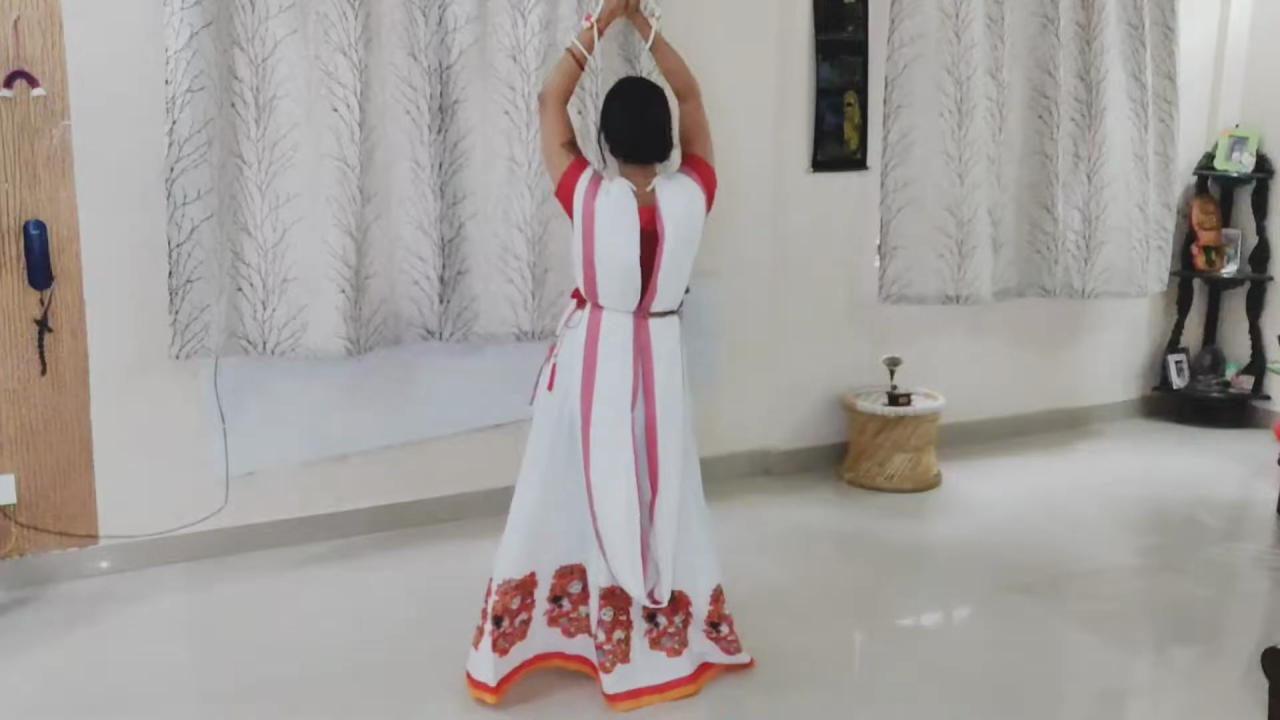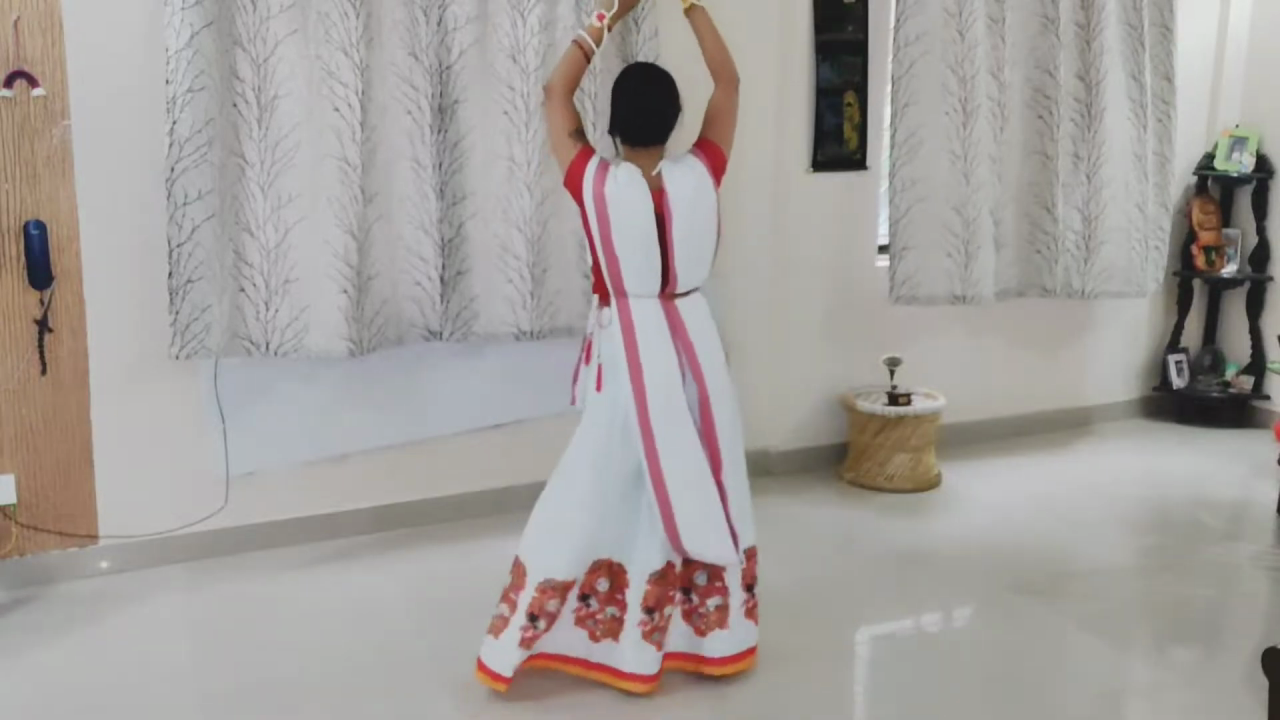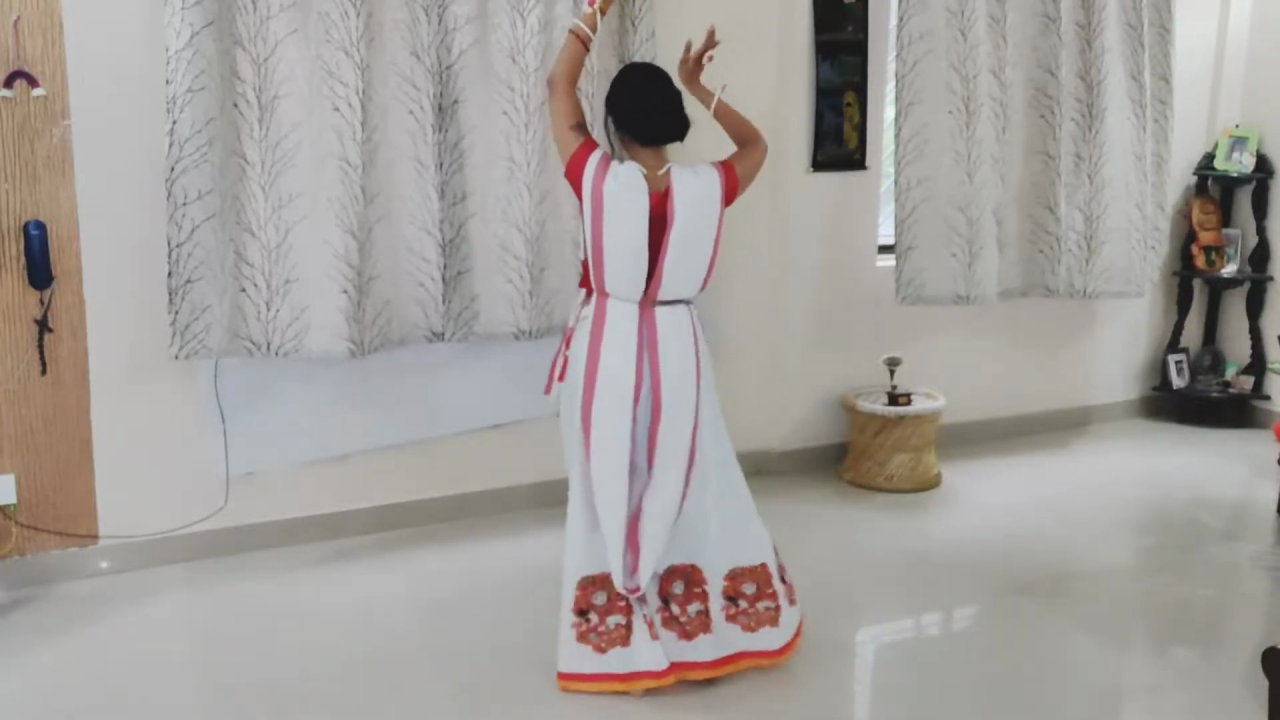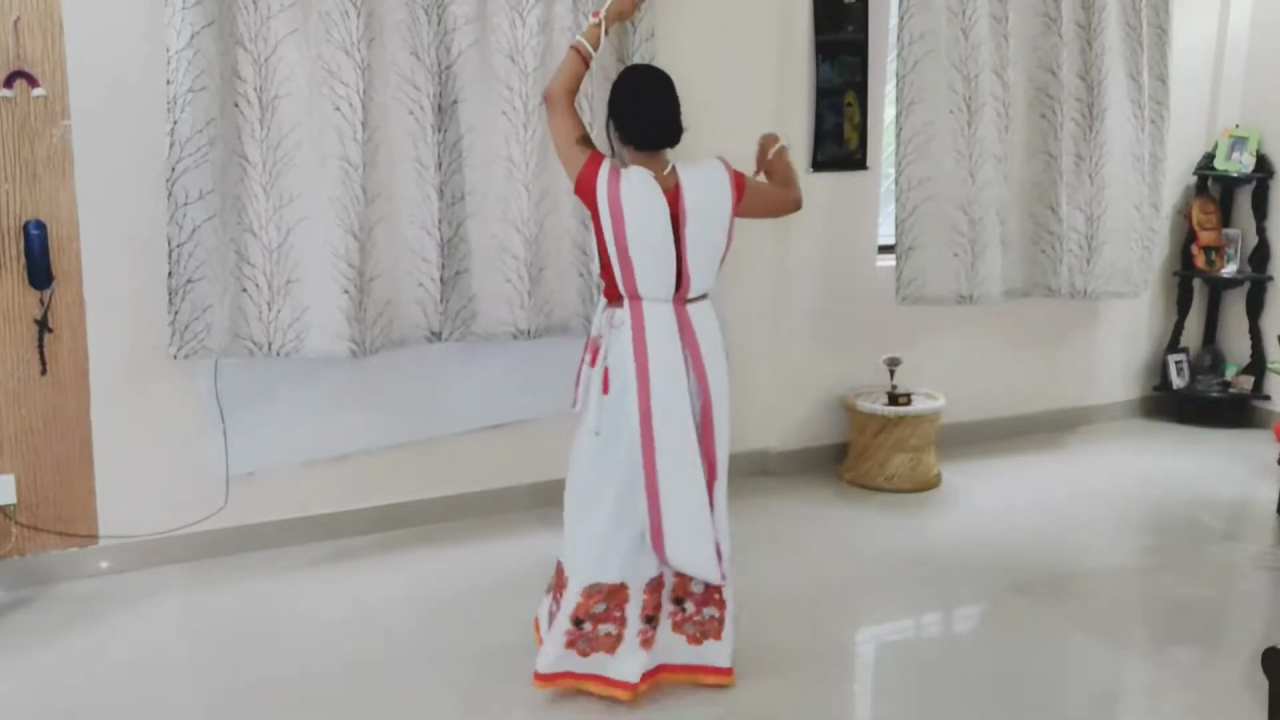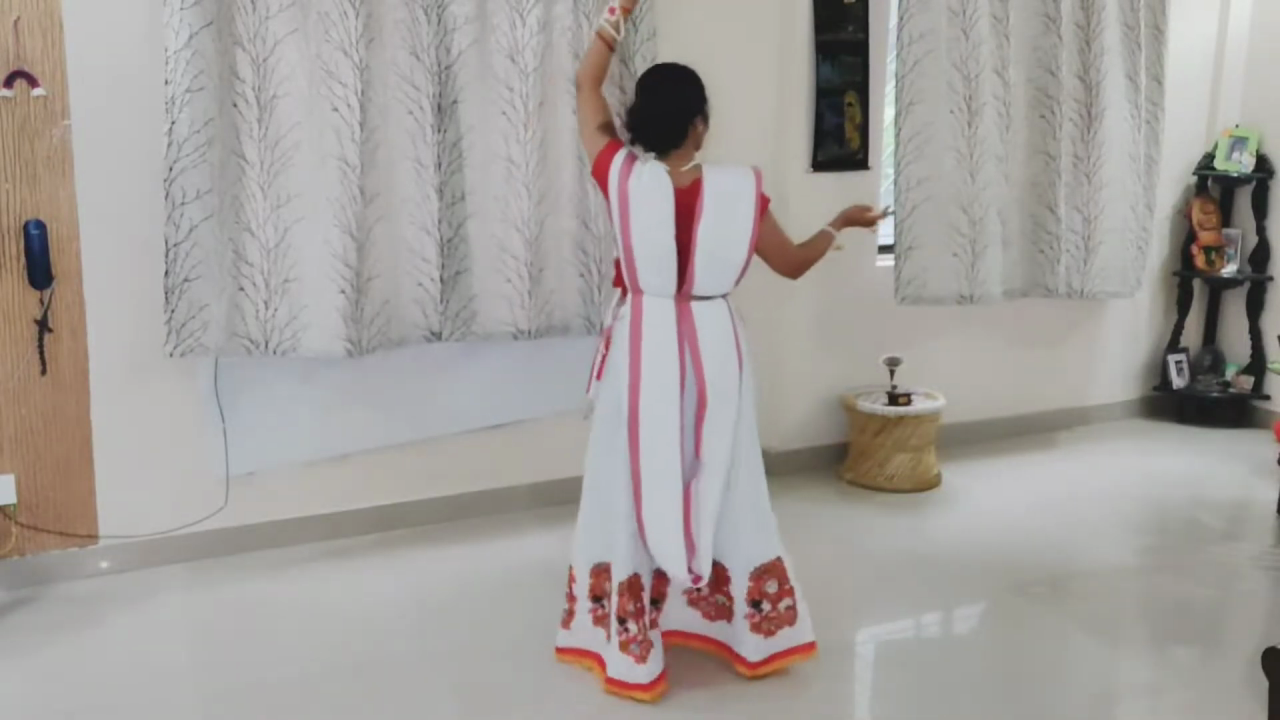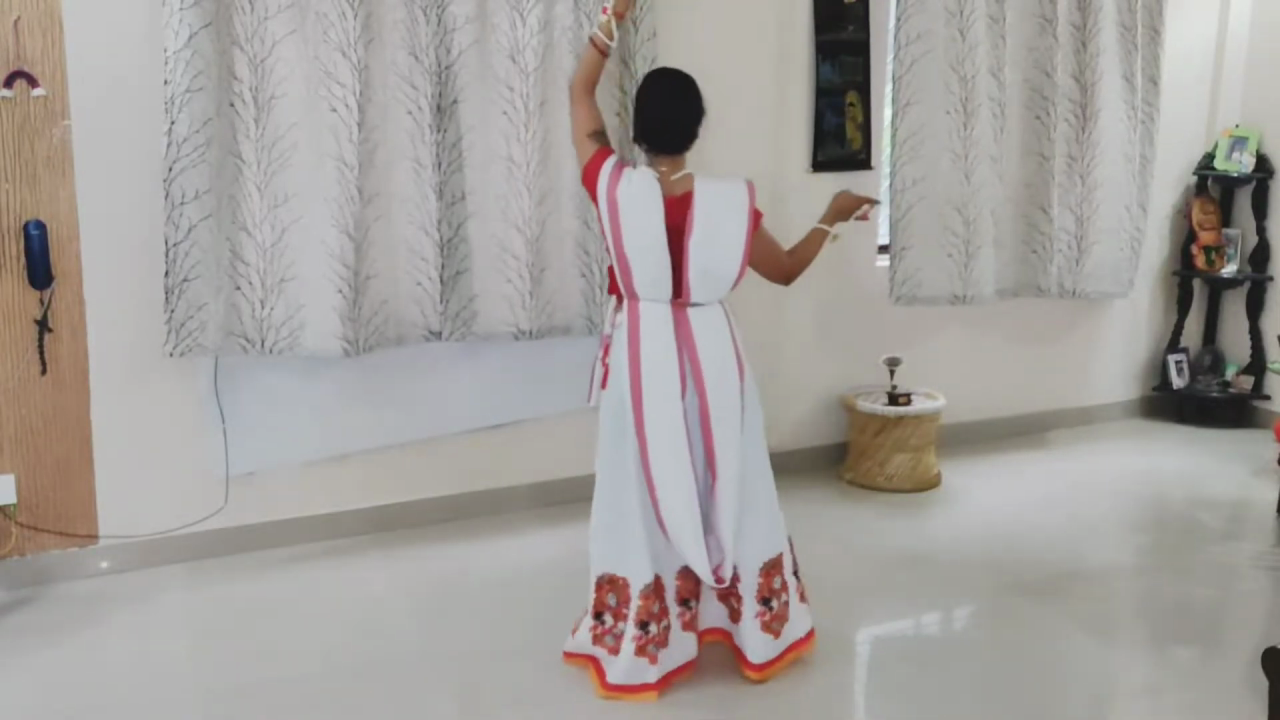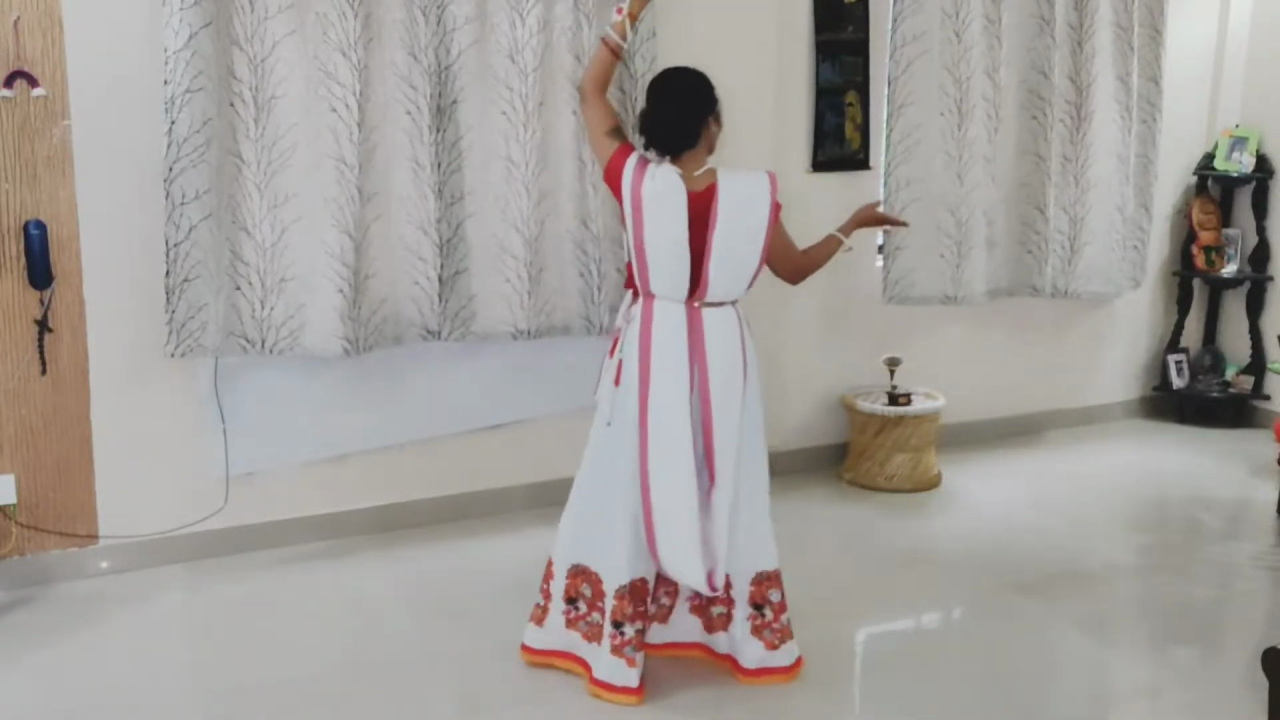
dt=0.7s
person 1, frame 1
left shoulder: (587, 196)
right shoulder: (692, 196)
left elbow: (550, 102)
right elbow: (691, 98)
left hip: (590, 360)
right hip: (657, 361)
left knee: (569, 506)
right knee: (659, 504)
left ankle: (506, 653)
right ankle: (673, 646)
person 1, frame 2
left shoulder: (596, 184)
right shoulder: (699, 177)
left elbow: (555, 95)
right elbow: (728, 84)
left hip: (628, 352)
right hip: (691, 346)
left knee: (592, 498)
right knee: (701, 491)
right ankle: (713, 636)
person 1, frame 3
left shoulder: (598, 179)
right shoulder: (706, 188)
left elbow: (559, 89)
right elbow: (755, 146)
right wrist: (698, 87)
left hip: (605, 353)
right hip: (674, 353)
left knee: (607, 500)
right knee: (694, 493)
left ankle: (625, 648)
right ankle: (715, 631)
person 1, frame 4
left shoulder: (607, 187)
right shoulder: (712, 184)
left elbow: (557, 100)
right elbow: (790, 197)
right wrist: (776, 160)
left hip: (632, 355)
right hip: (695, 352)
left knee: (613, 500)
right knee: (688, 495)
left ankle: (600, 649)
right ankle: (693, 643)
person 1, frame 5
left shoulder: (624, 178)
right shoulder: (739, 190)
left elbow: (586, 90)
right elbow: (791, 265)
right wrist: (838, 226)
left hip: (642, 351)
right hip: (713, 351)
left knee: (631, 491)
right knee: (723, 490)
left ankle: (625, 649)
right ankle: (757, 633)
person 1, frame 6
left shoulder: (614, 187)
right shoulder: (728, 202)
left elbow: (579, 96)
right elbow: (785, 270)
right wrist: (830, 219)
left hip: (641, 356)
right hip: (711, 354)
left knee: (642, 496)
right knee: (732, 490)
left ankle: (632, 655)
right ankle: (763, 639)
person 1, frame 7
left shoulder: (638, 182)
right shoulder: (752, 195)
left elbow: (591, 93)
right elbow: (796, 269)
right wrist: (849, 227)
left hip: (650, 353)
right hip: (719, 355)
left knee: (628, 493)
right knee: (726, 495)
left ankle: (609, 654)
right ankle: (756, 642)
